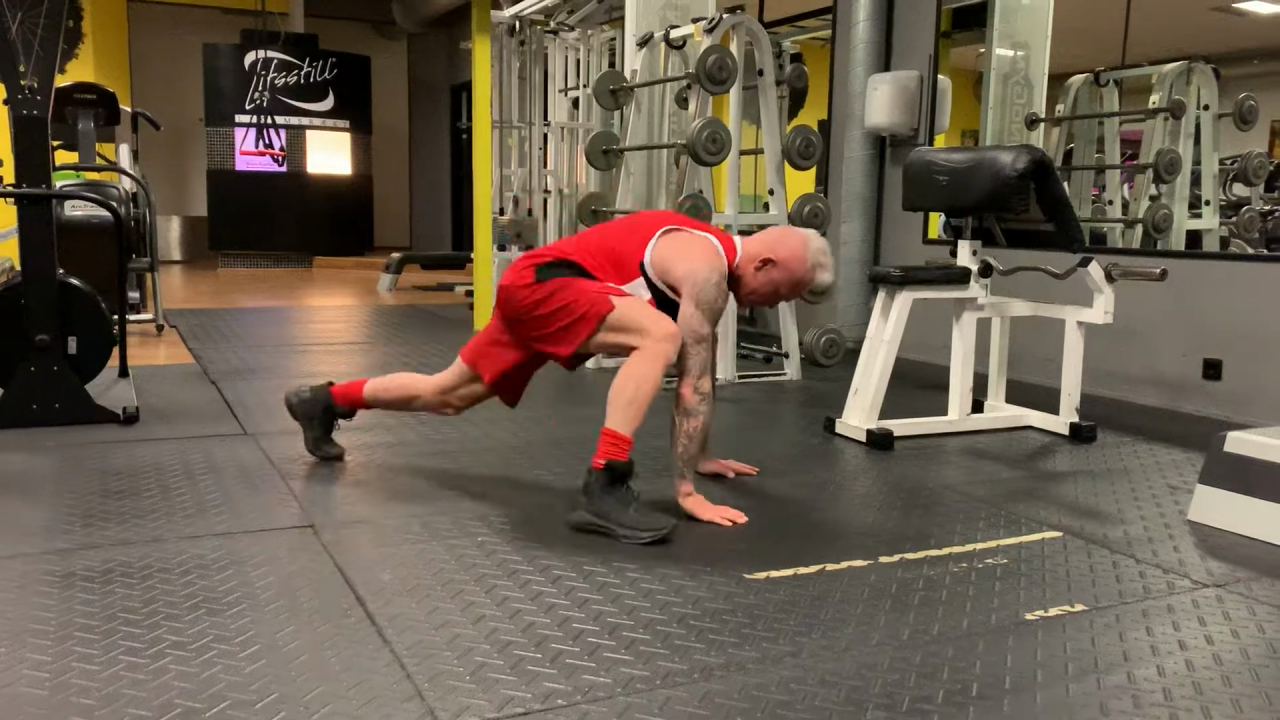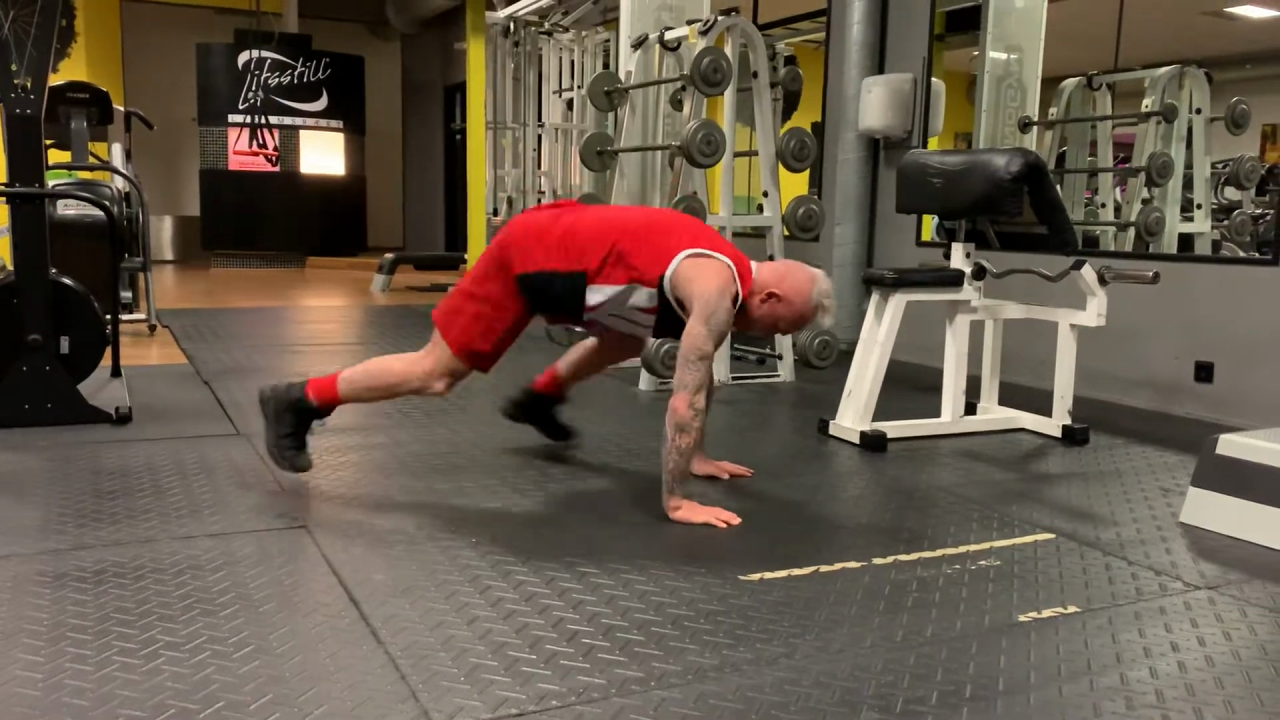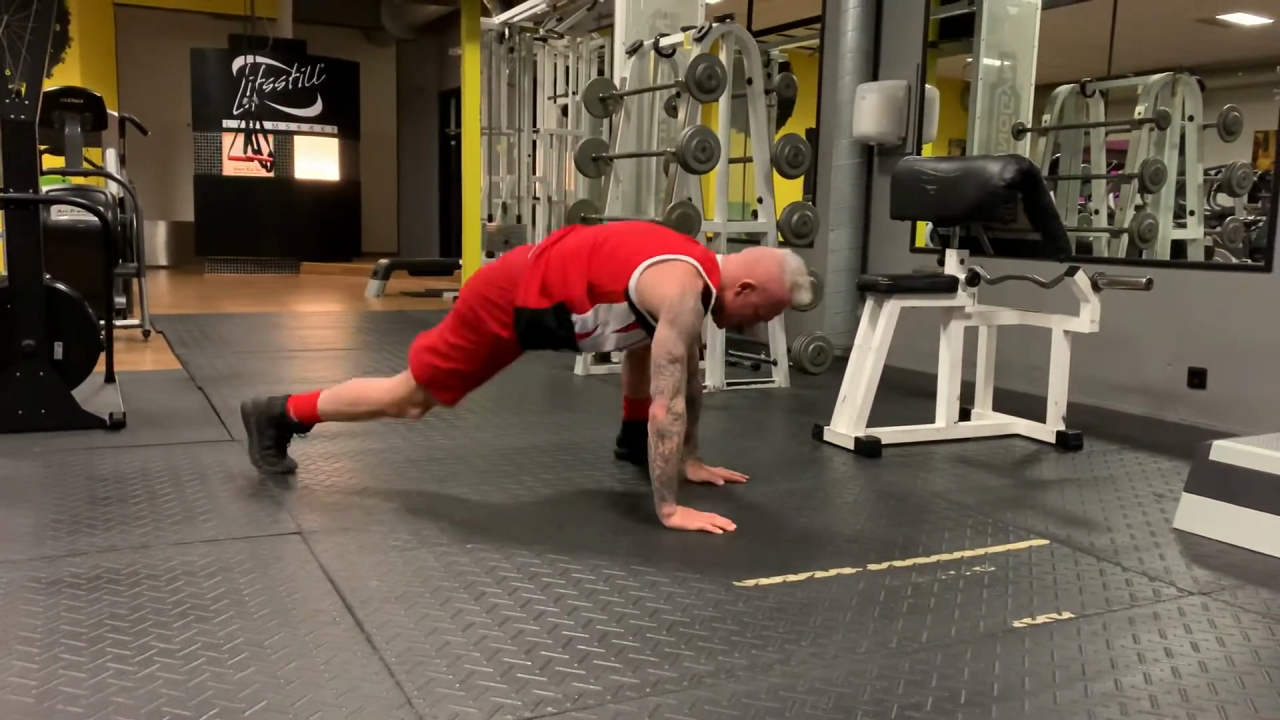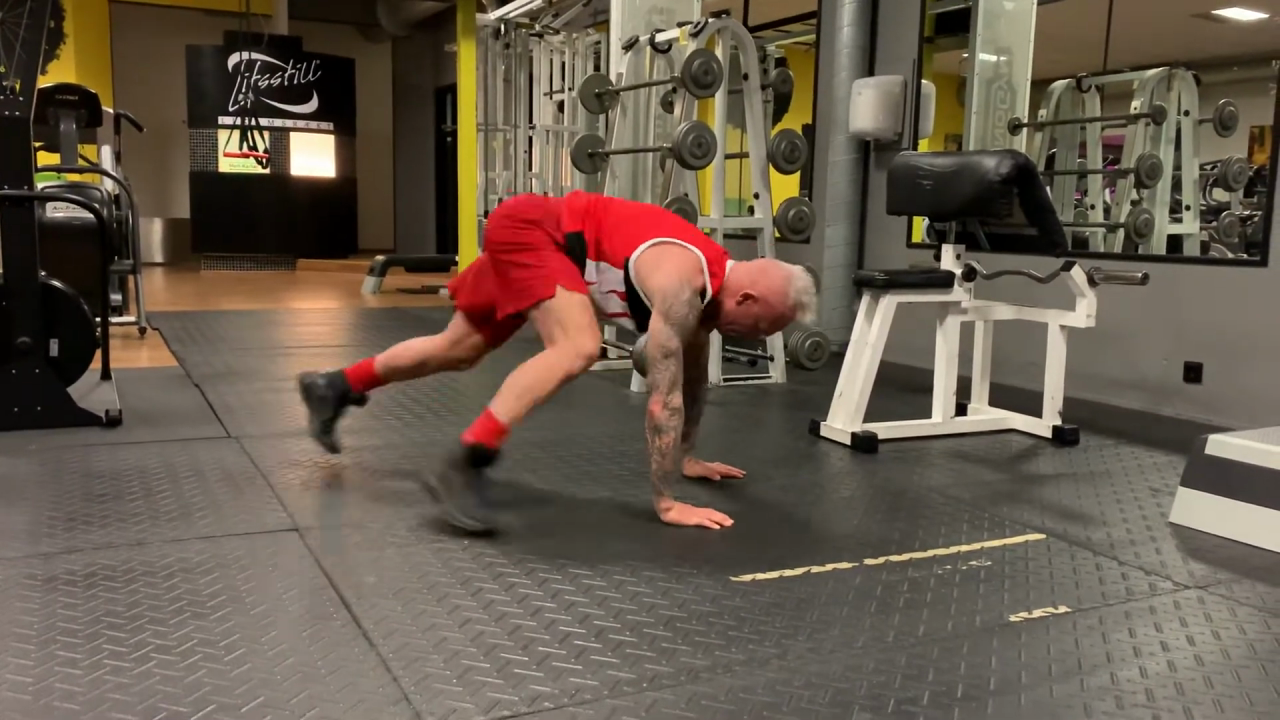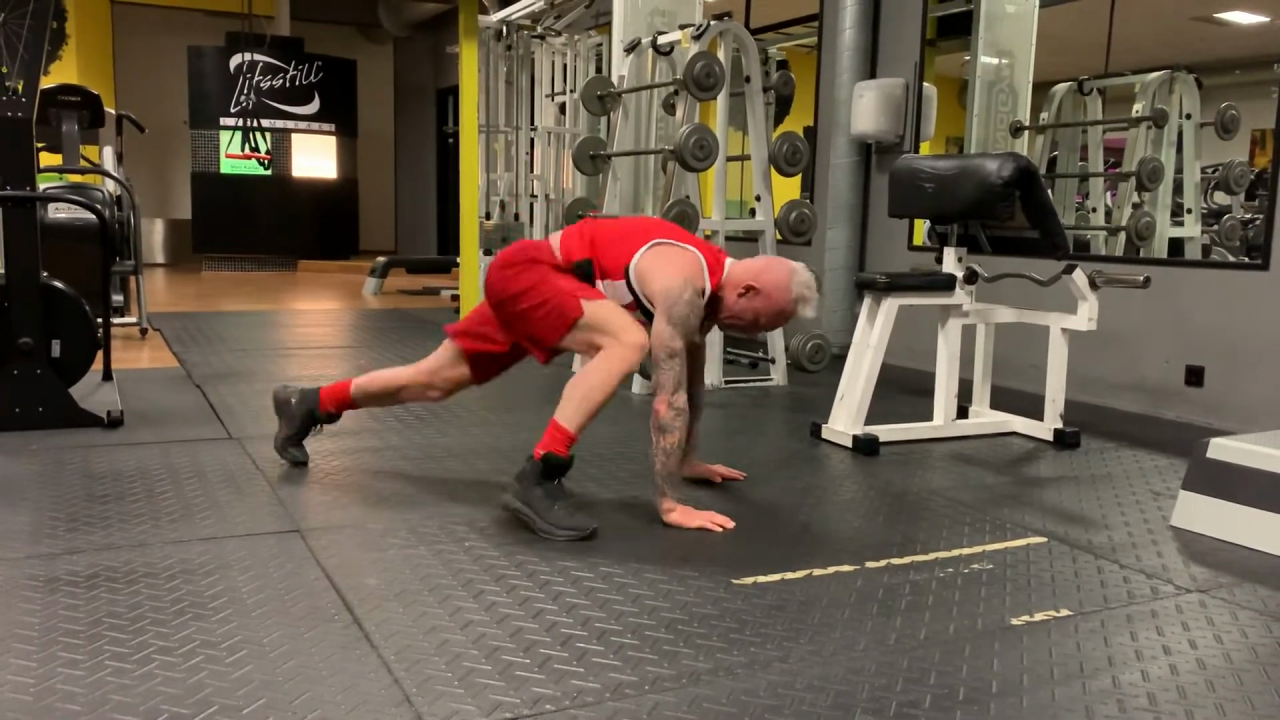
dt=1s
person 1, frame 1
left shoulder: (718, 266)
right shoulder: (705, 267)
left elbow: (699, 371)
right elbow: (694, 383)
left wrist: (700, 457)
right wrist: (688, 491)
left hip: (543, 290)
right hip: (538, 283)
left knee: (448, 394)
right knee: (659, 339)
left ankle: (324, 402)
right ankle: (604, 488)
person 1, frame 2
left shoulder: (716, 274)
right shoulder: (717, 289)
left elbow: (696, 370)
right elbow: (689, 394)
left wrist: (694, 455)
right wrist: (677, 500)
left hip: (555, 234)
right hip: (533, 256)
left knee: (628, 338)
right knee: (435, 372)
left ankle: (536, 399)
right ankle: (297, 401)
person 1, frame 3
left shoulder: (700, 275)
right shoulder: (683, 290)
left elbow: (684, 373)
right elbow: (668, 400)
left wrist: (690, 460)
right wrist: (671, 508)
left hip: (539, 273)
right hip: (507, 304)
left knee: (650, 325)
right knee: (405, 399)
left ankle: (635, 437)
right ankle: (279, 416)
person 1, frame 4
left shoulder: (709, 283)
right shoulder: (681, 284)
left elbow: (694, 374)
right elbow: (664, 396)
left wrist: (687, 457)
right wrist: (668, 501)
left hip: (547, 238)
right hip: (527, 227)
left knee: (458, 350)
right knee: (577, 349)
left ankle: (338, 387)
right ankle: (465, 466)
person 1, frame 5
left shoulder: (708, 278)
right shoulder: (683, 285)
left elbow: (690, 379)
right elbow: (668, 396)
left wrist: (687, 462)
right wrist: (671, 504)
left hip: (548, 278)
right hip: (523, 273)
left knee: (432, 383)
right knee: (626, 343)
left ankle: (309, 406)
right ankle: (540, 475)
